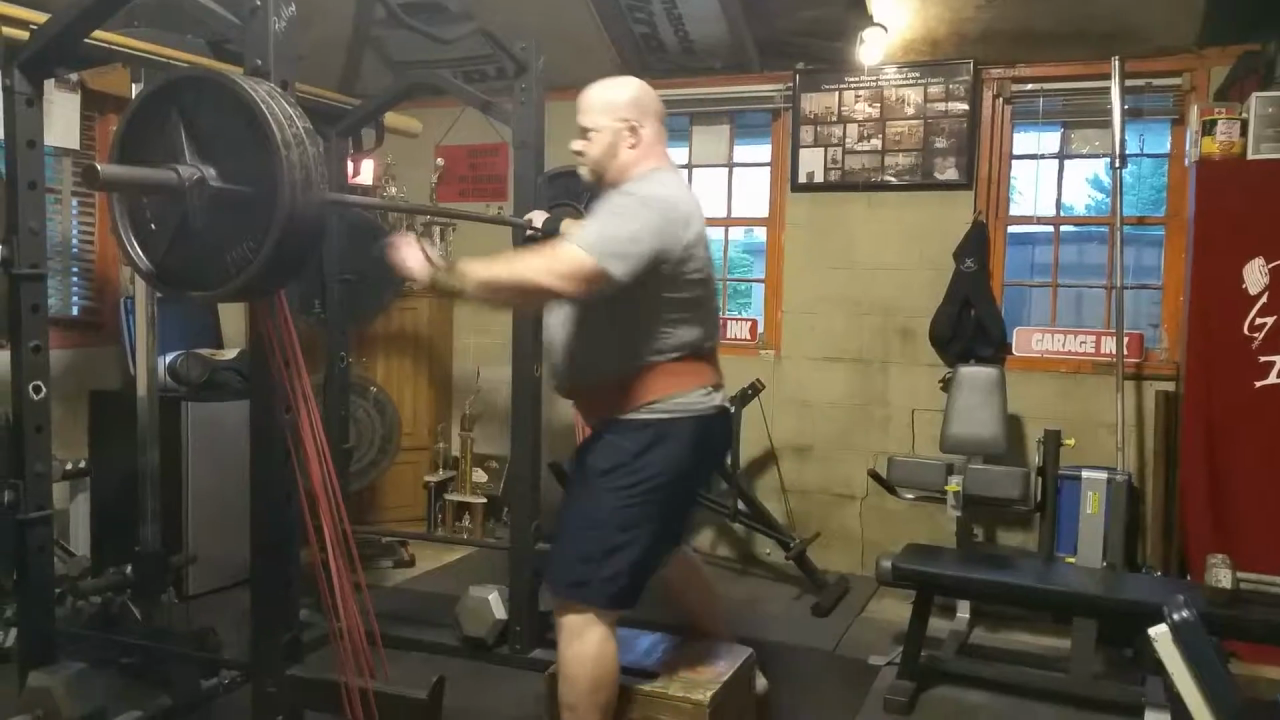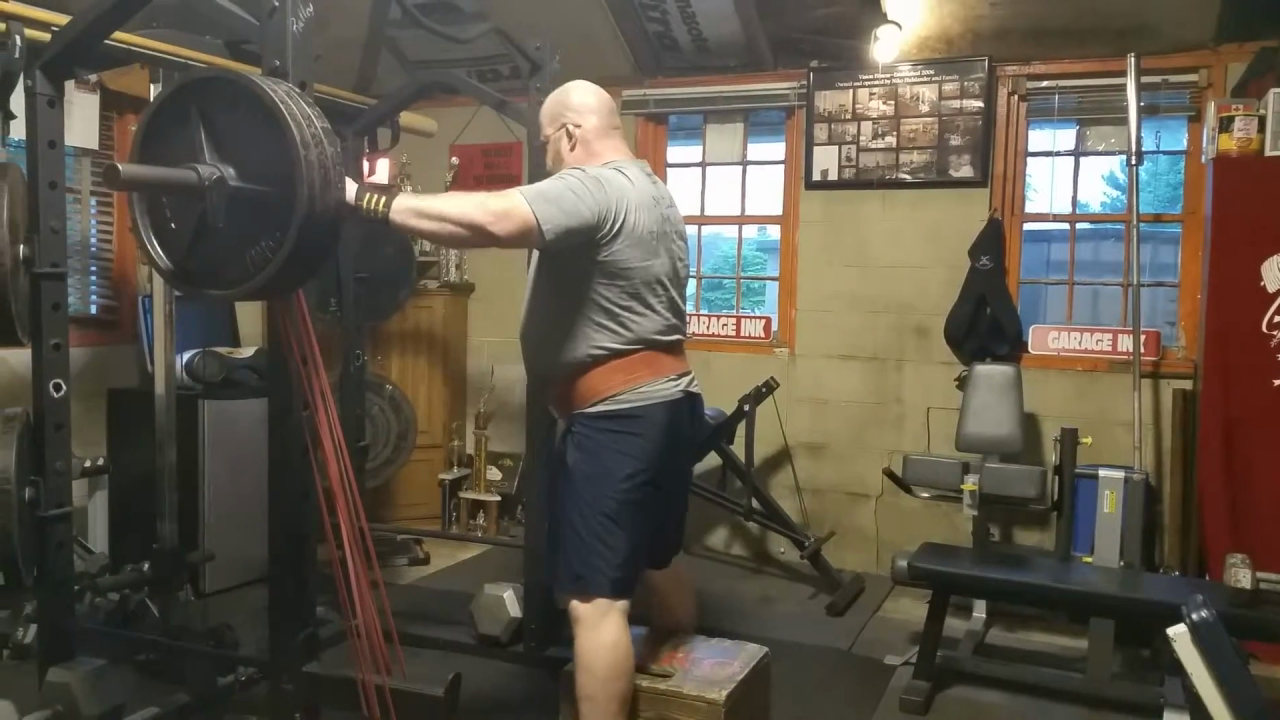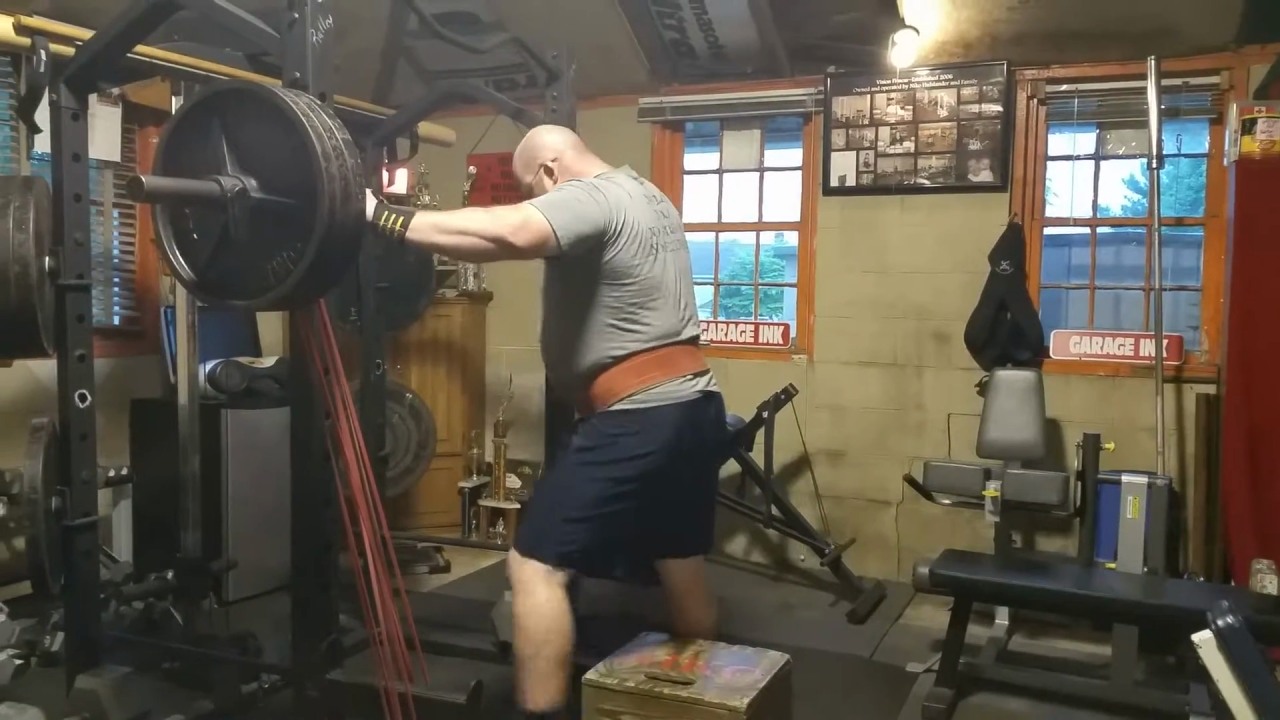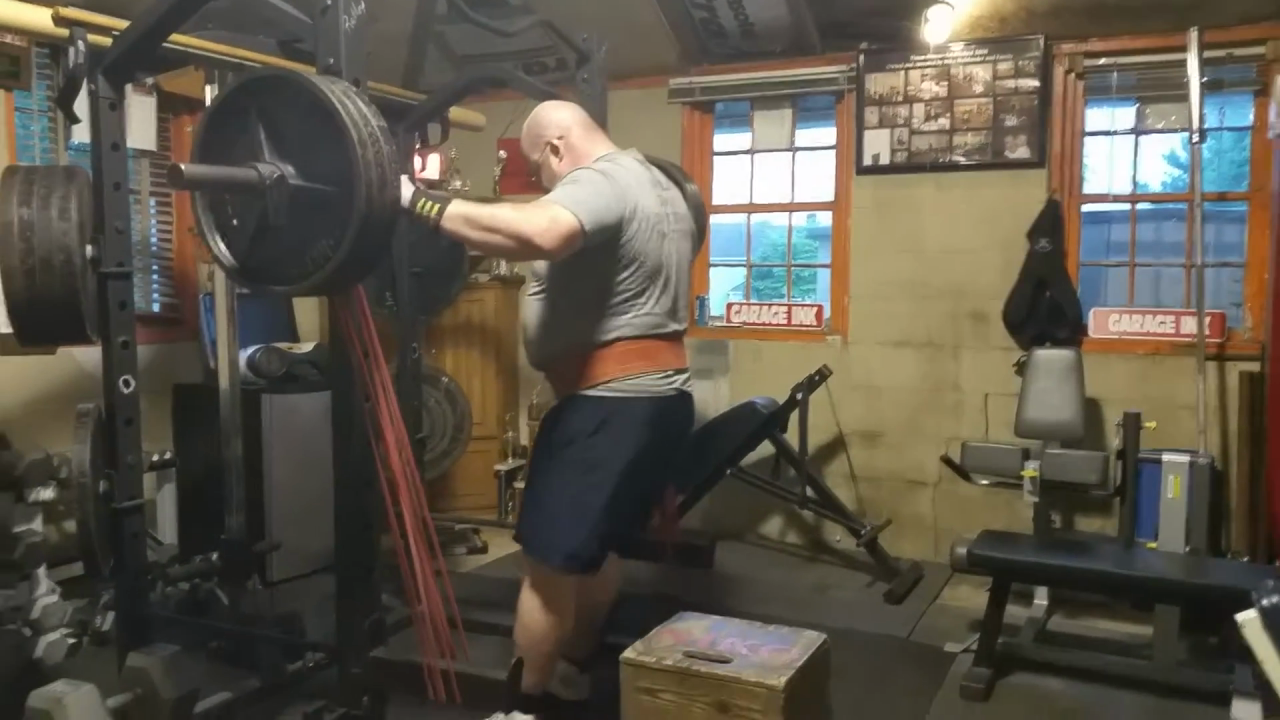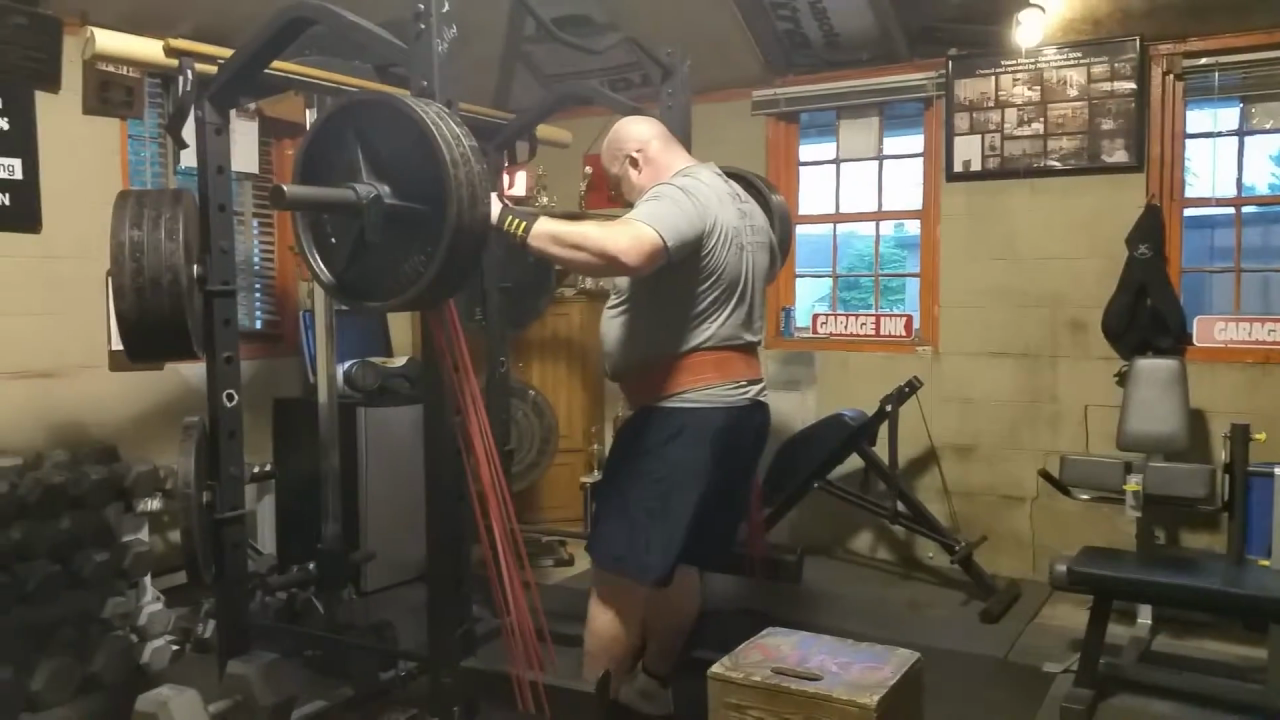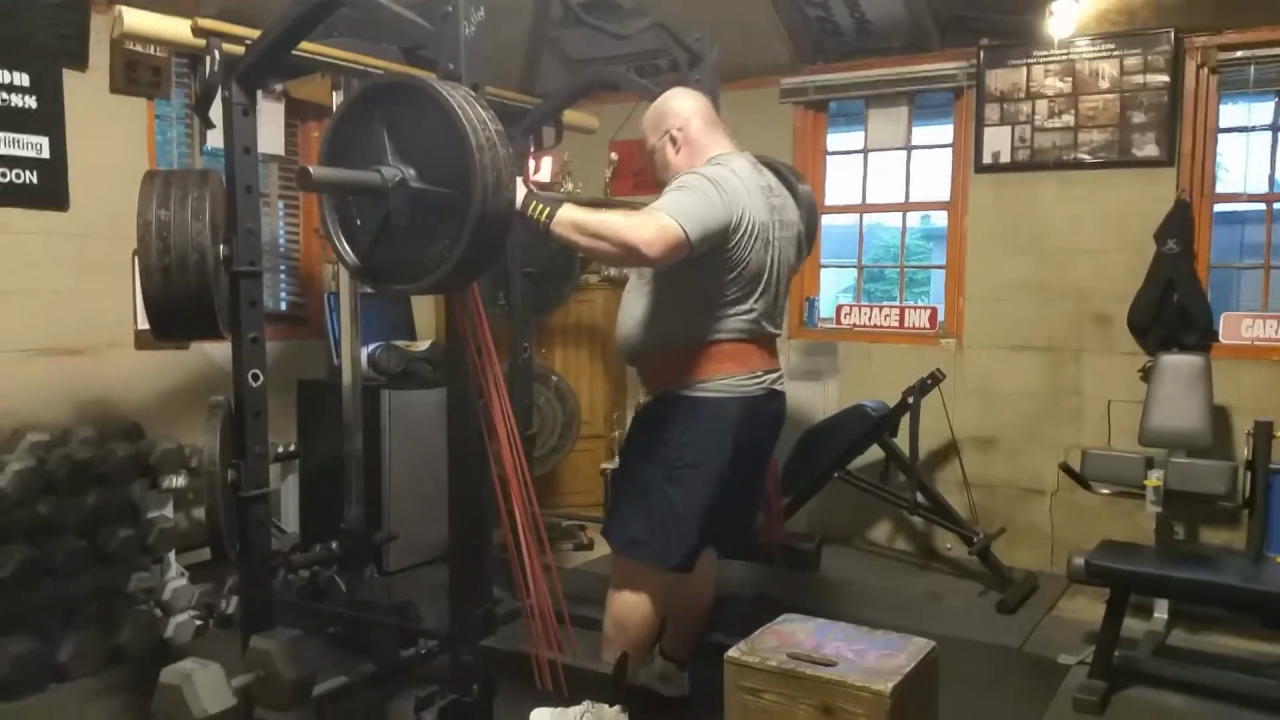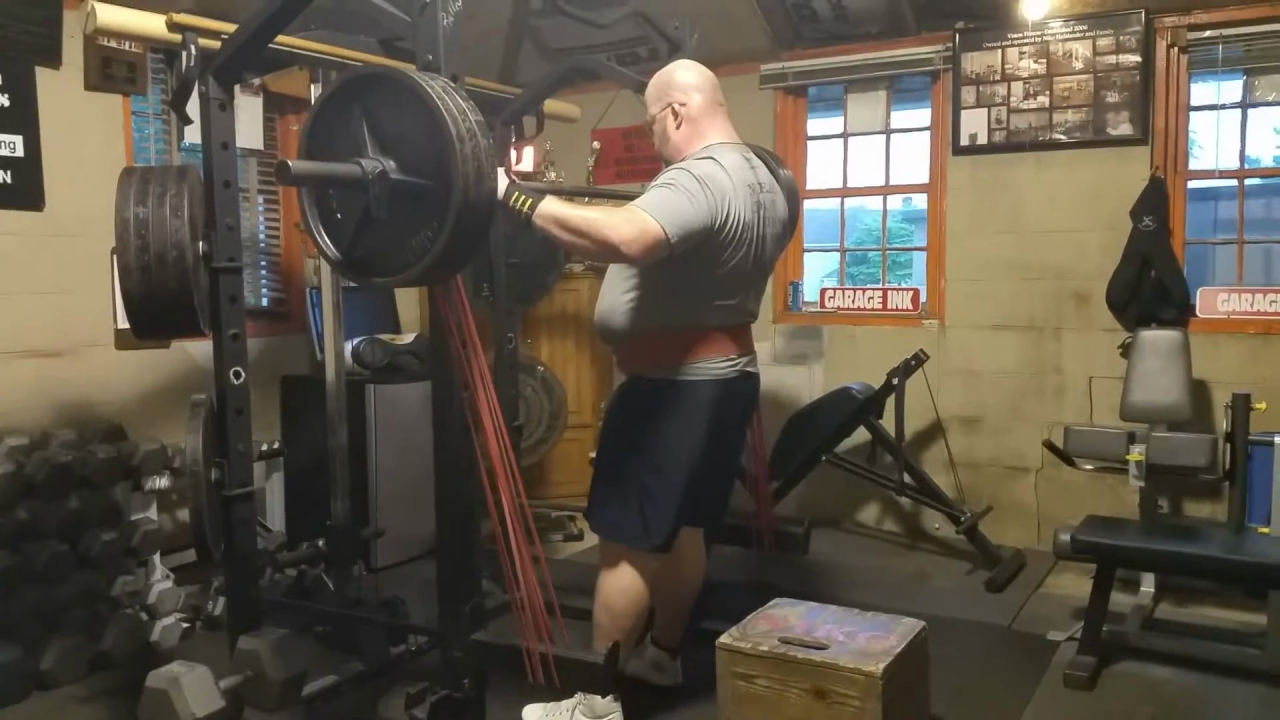
dt=0.7s
person 1, frame 1
left shoulder: (647, 203)
right shoulder: (646, 199)
left elbow: (554, 273)
right elbow: (585, 245)
left wrist: (439, 273)
right wrist: (552, 224)
left hip: (652, 427)
right hip: (672, 419)
left knee: (579, 603)
right knee: (658, 550)
person 1, frame 2
left shoulder: (593, 189)
right shoulder: (649, 191)
left elbow: (489, 219)
left wrist: (368, 200)
left hip: (619, 418)
right hip: (664, 404)
left knee: (594, 598)
right knee: (655, 559)
person 1, frame 3
left shoulder: (592, 198)
right shoulder: (646, 197)
left elbow: (508, 231)
left wrist: (388, 218)
left hip: (639, 418)
right hip: (692, 405)
left knee: (535, 563)
right knee: (681, 563)
person 1, frame 4
left shoulder: (600, 183)
right shoulder: (659, 186)
left elbow: (539, 233)
left wrist: (426, 203)
left hip: (612, 402)
right hip: (661, 395)
left knee: (548, 560)
right knee: (591, 545)
person 1, frame 5
left shoulder: (681, 197)
right shoulder: (739, 201)
left elbow: (622, 250)
left wrist: (512, 220)
left hip: (685, 414)
right hip: (736, 404)
left knee: (621, 571)
right knee: (675, 559)
person 1, frame 6
left shoulder: (711, 186)
right shoulder: (773, 191)
left elbow: (644, 240)
left wrist: (537, 207)
left hip: (699, 402)
right hip: (753, 392)
left knee: (638, 555)
right knee: (694, 543)
right ankle: (669, 667)
person 1, frame 7
left shoulder: (699, 180)
right shoulder: (761, 181)
left elbow: (625, 238)
left wrist: (519, 198)
left hip: (675, 384)
right hip: (726, 375)
left knee: (627, 542)
right knee: (680, 526)
right ankle: (661, 656)
